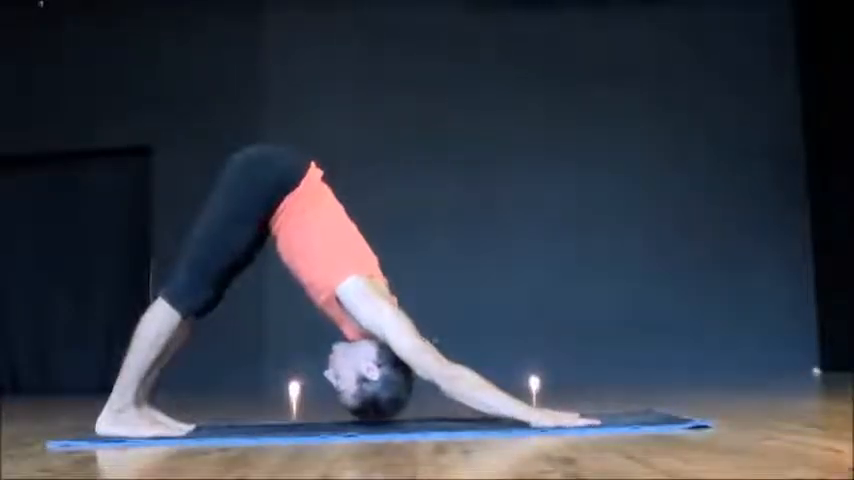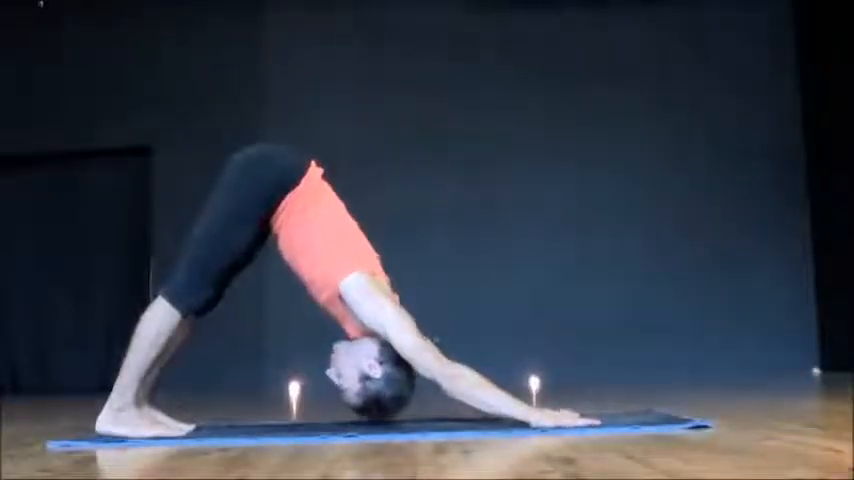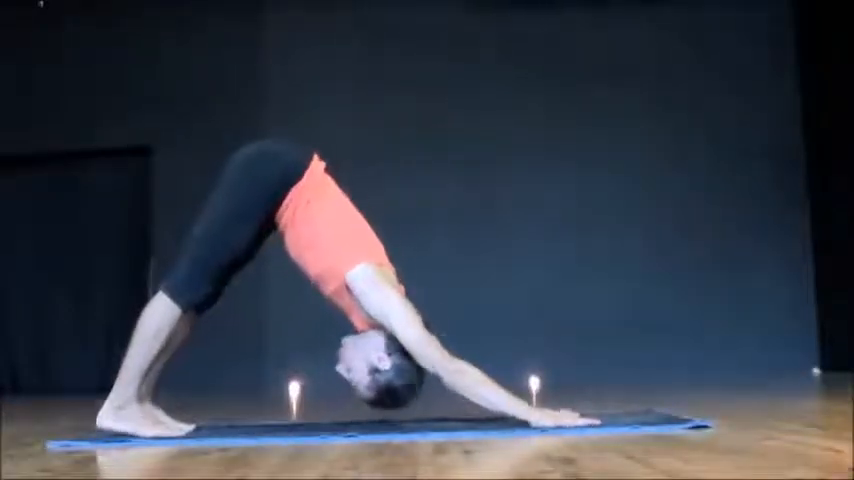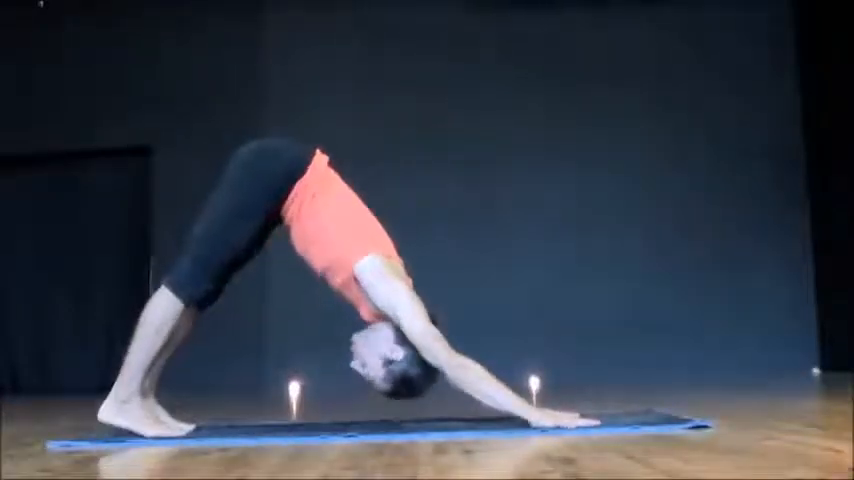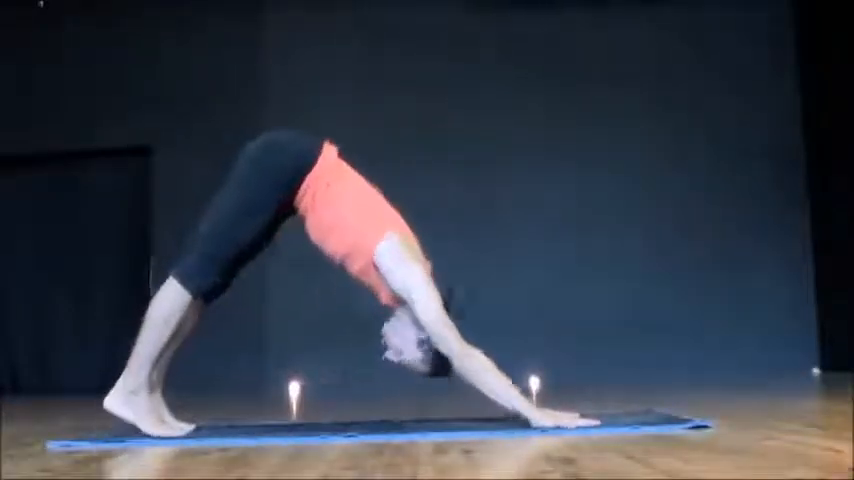
dt=0.1s
person 1, frame 1
right shoulder: (369, 310)
left elbow: (445, 374)
right elbow: (446, 375)
left hip: (279, 191)
right hip: (269, 182)
left knee: (198, 297)
right knee: (189, 291)
left ankle: (137, 403)
right ankle: (119, 409)
person 1, frame 2
left shoulder: (374, 315)
right shoulder: (370, 306)
left elbow: (447, 373)
right elbow: (447, 374)
left hip: (280, 188)
right hip: (270, 180)
left knee: (198, 296)
right knee: (190, 289)
left ankle: (136, 403)
right ankle: (120, 408)
person 1, frame 3
left shoulder: (382, 307)
right shoulder: (380, 299)
left elbow: (446, 367)
right elbow: (447, 367)
left hip: (283, 186)
right hip: (272, 177)
left knee: (200, 291)
right knee: (191, 283)
left ankle: (139, 400)
right ankle: (121, 403)
person 1, frame 4
left shoulder: (390, 298)
right shoulder: (386, 288)
left elbow: (451, 363)
right elbow: (451, 363)
left hip: (286, 181)
right hip: (276, 173)
left knee: (201, 288)
right knee: (193, 279)
left ankle: (141, 398)
right ankle: (124, 398)
person 1, frame 5
left shoulder: (410, 281)
right shoulder: (408, 277)
left elbow: (459, 352)
right elbow: (459, 351)
left wrist: (525, 406)
right wrist: (532, 412)
left hip: (296, 174)
right hip: (284, 165)
left knee: (210, 279)
right knee: (201, 271)
left ankle: (148, 392)
right ankle: (132, 389)
